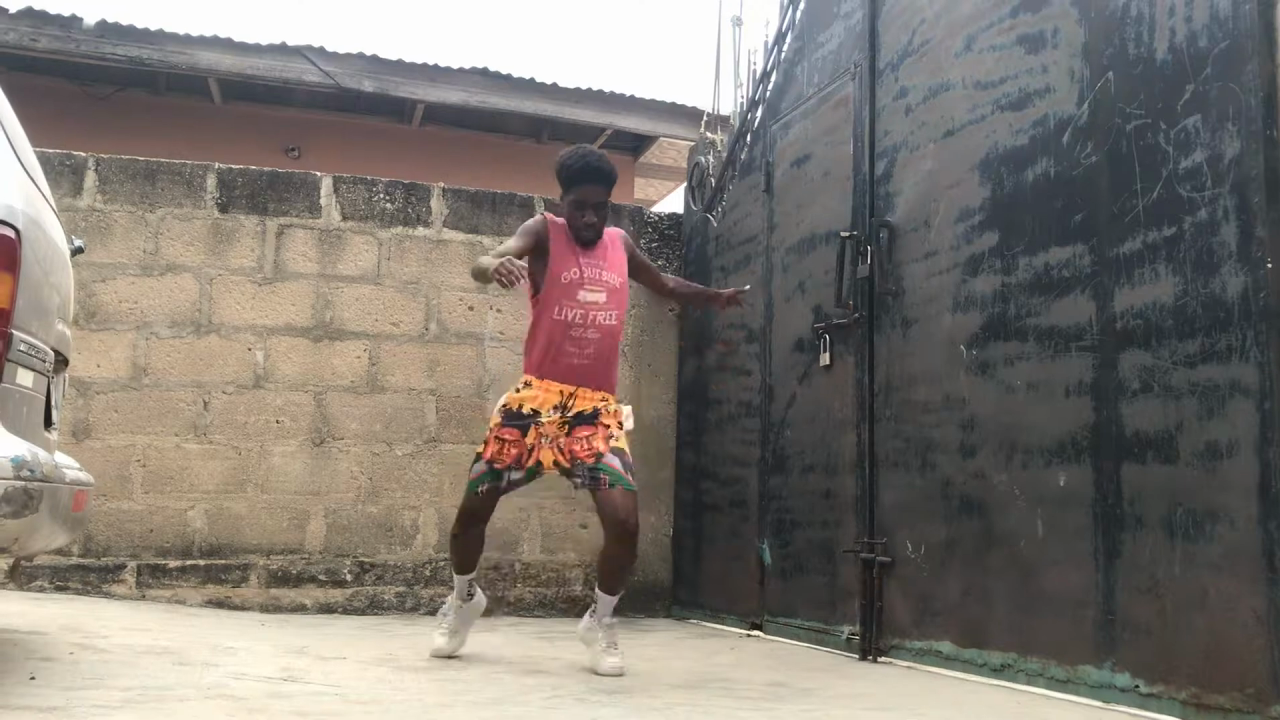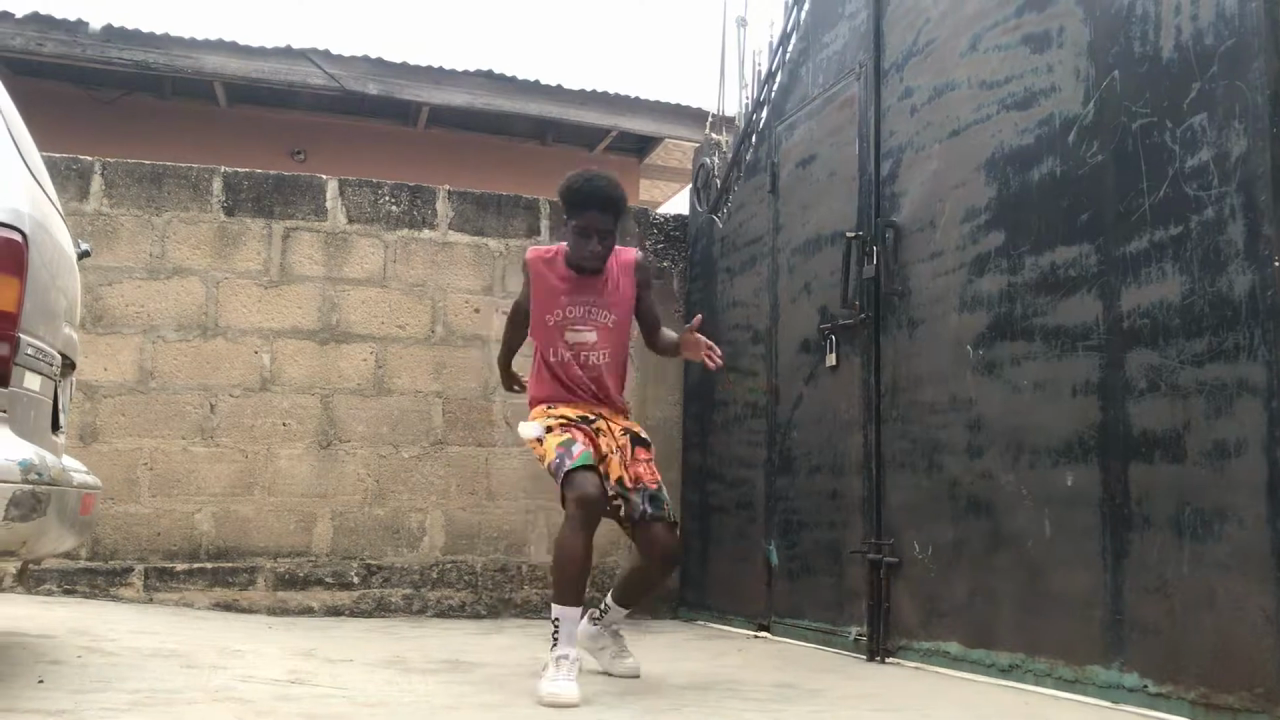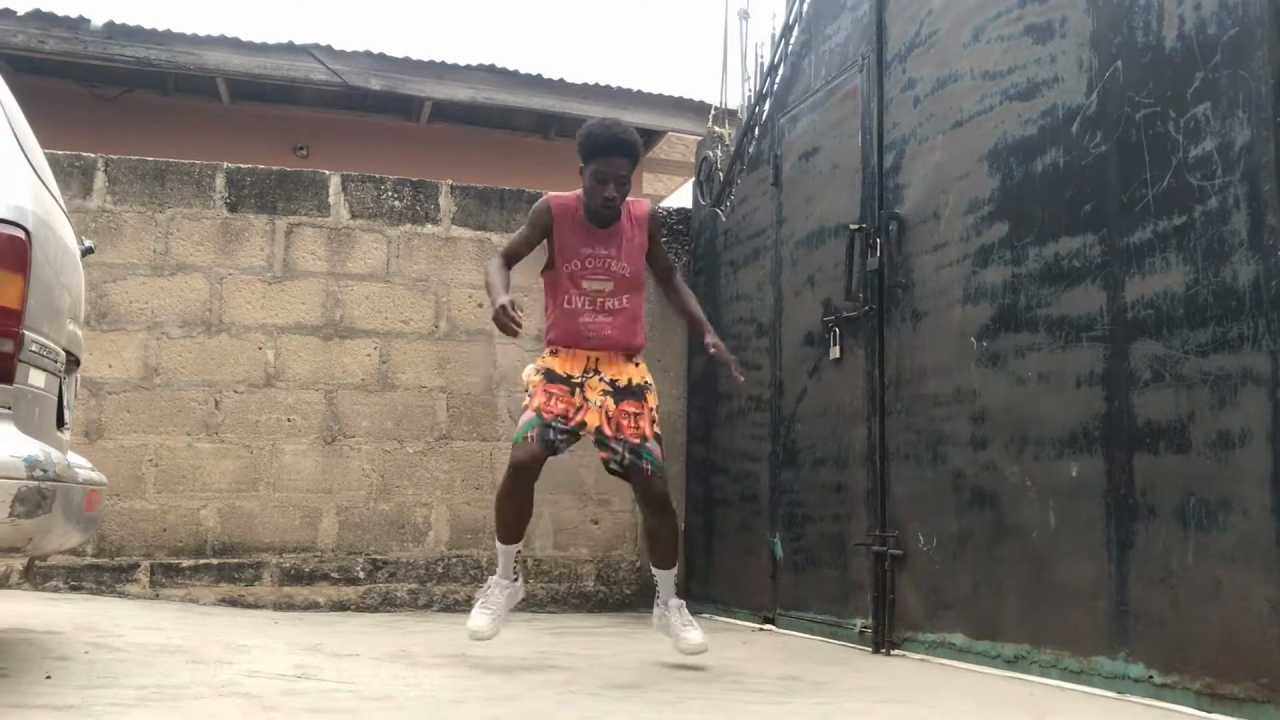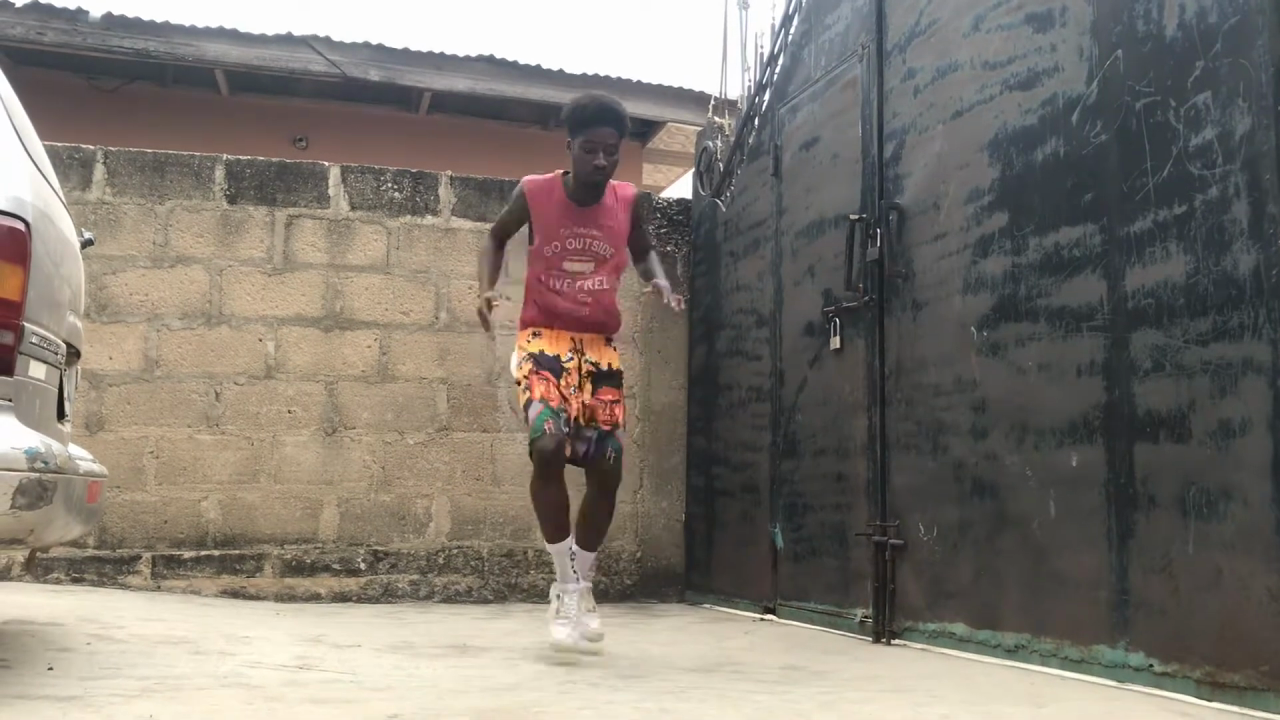
dt=0.4s
person 1, frame 1
left shoulder: (619, 242)
right shoulder: (544, 231)
left elbow: (662, 282)
right elbow: (486, 265)
left wrist: (718, 297)
right wrist: (498, 267)
left hip: (598, 405)
right hip: (537, 396)
left knee: (622, 518)
right knee: (474, 507)
left ankle: (600, 622)
right ankle: (463, 599)
person 1, frame 2
left shoulder: (635, 268)
right shoulder: (537, 263)
left elbow: (655, 334)
right elbow: (520, 318)
left wrist: (687, 344)
right wrist: (505, 368)
left hip: (617, 419)
right hip: (559, 415)
left knee: (665, 546)
right knee: (588, 505)
left ankle: (605, 624)
right ankle: (563, 651)
person 1, frame 3
left shoulder: (645, 218)
right shoulder: (554, 211)
left elbow: (669, 279)
right elbow: (502, 259)
left wrist: (708, 334)
right wrist: (499, 296)
left hip: (625, 375)
right hip: (564, 367)
left knee: (655, 491)
right knee: (521, 463)
left ankle: (669, 602)
right ankle: (505, 577)
person 1, frame 4
left shoulder: (629, 200)
right shoulder: (534, 193)
left elbow: (642, 249)
right elbow: (496, 236)
left wrist: (662, 284)
right wrist: (485, 287)
left hip: (601, 356)
right hip: (544, 347)
left knee: (606, 478)
right knee: (547, 458)
left ankle: (578, 589)
right ankle: (567, 581)
